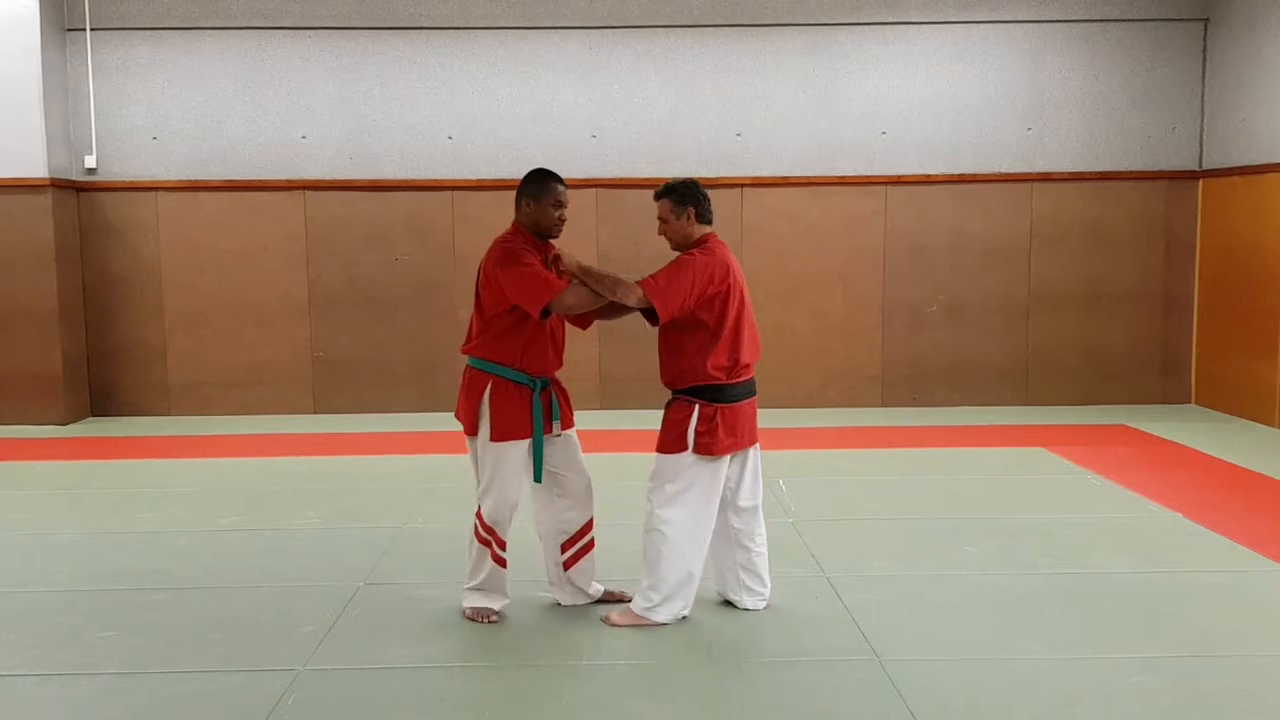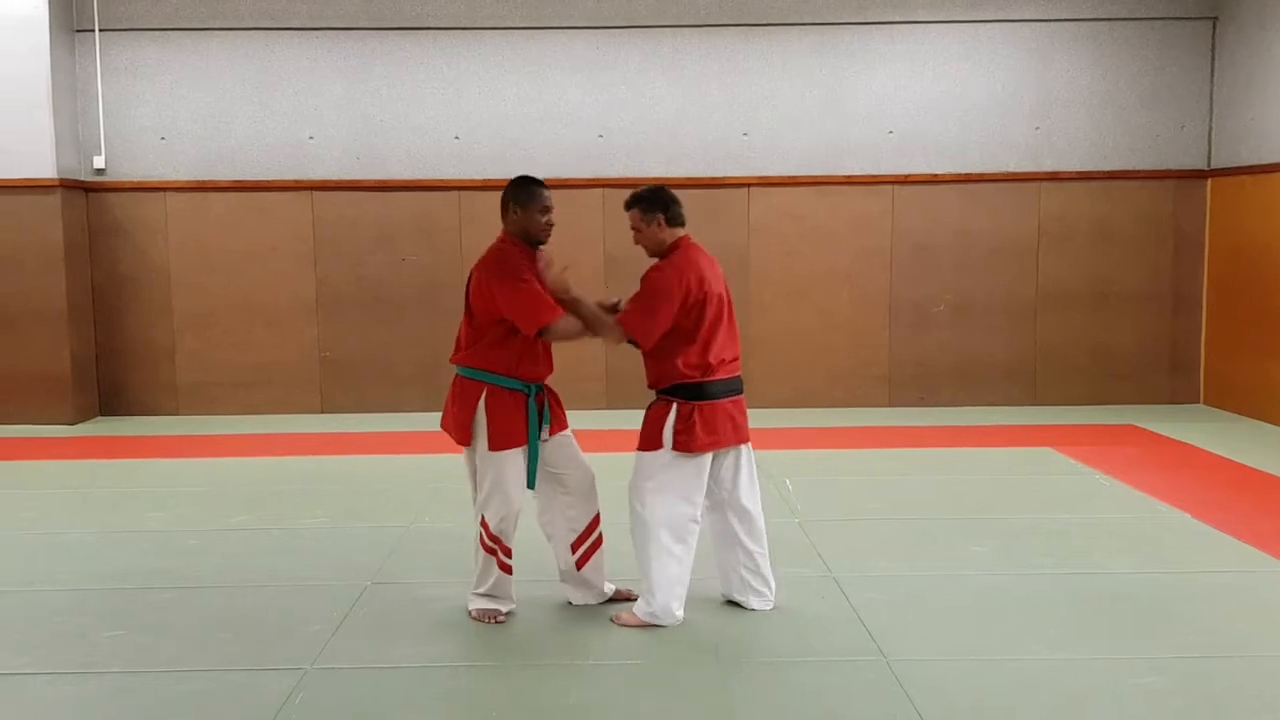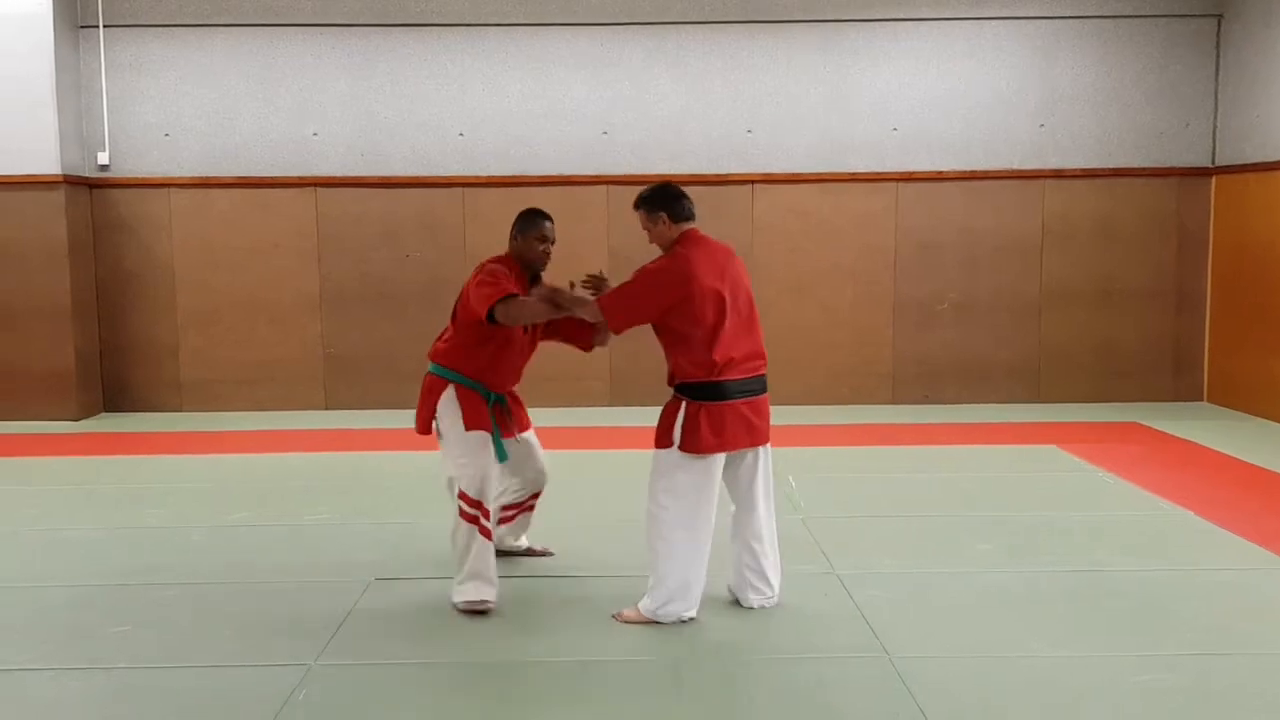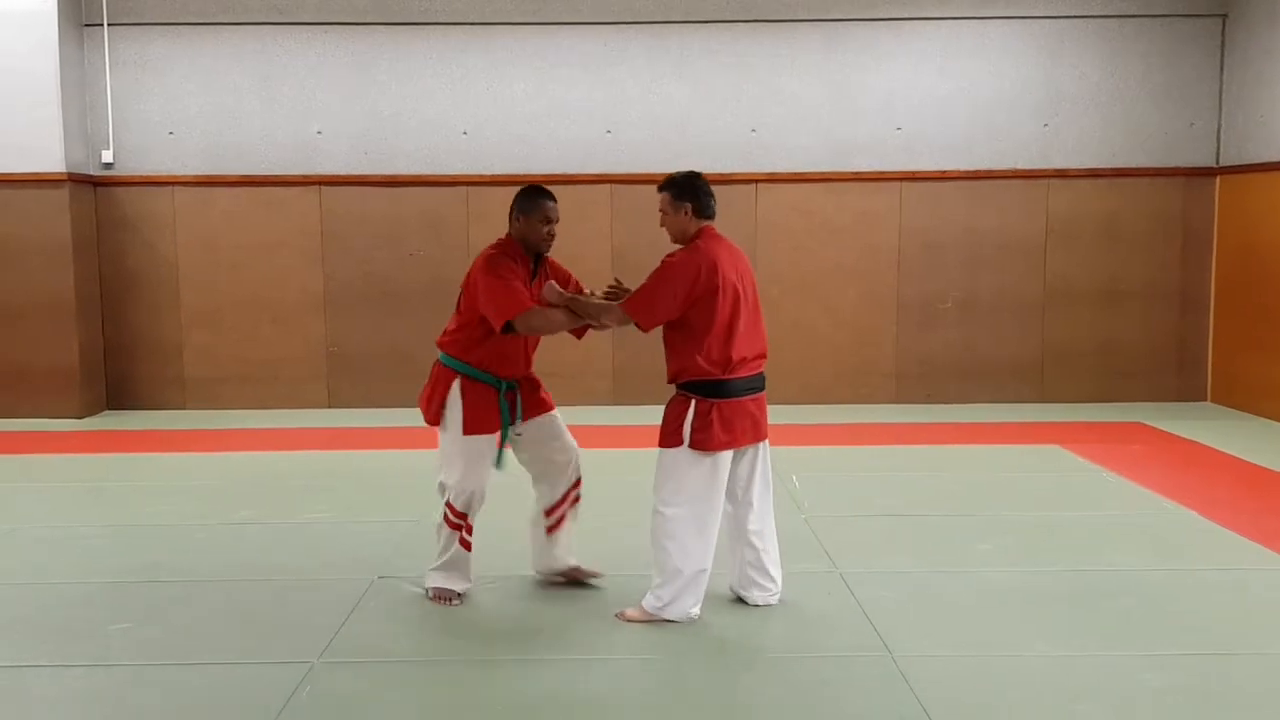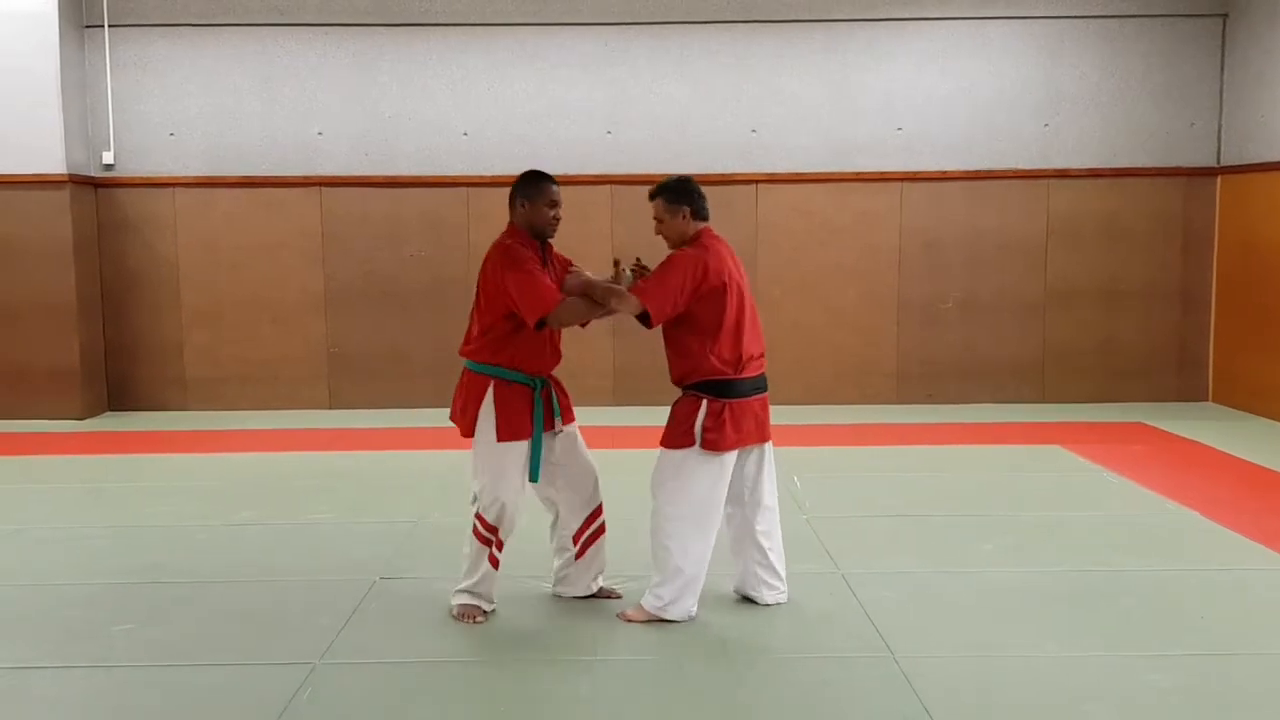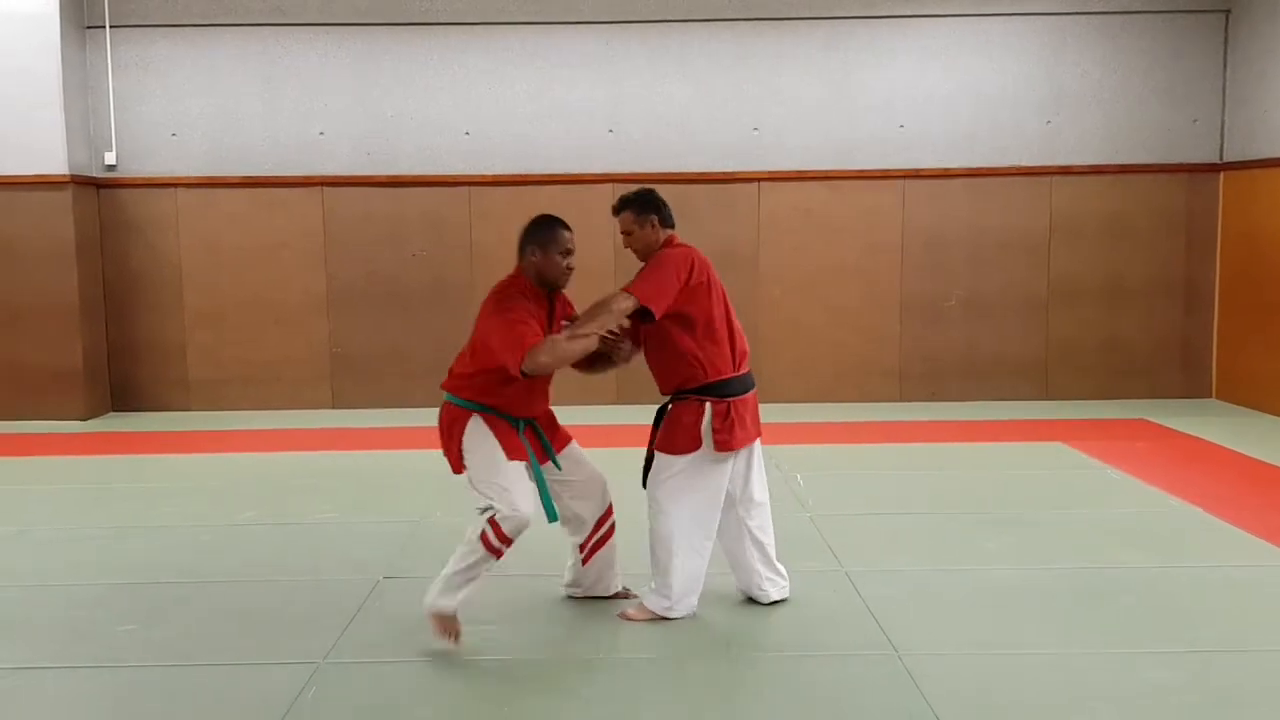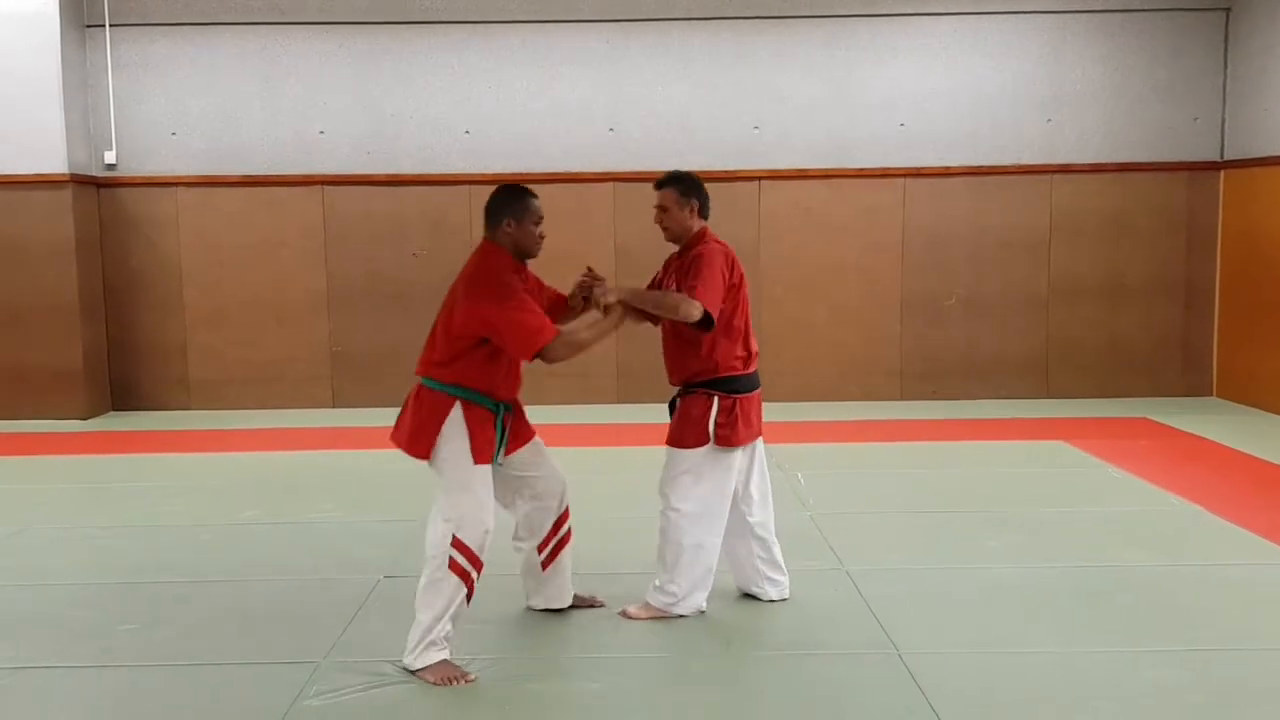
dt=0.5s
person 1, frame 1
left shoulder: (549, 257)
right shoulder: (508, 253)
left elbow: (589, 310)
right elbow: (564, 301)
left hip: (542, 392)
right hip: (499, 393)
left knee: (570, 489)
right knee: (499, 496)
left ankle: (576, 587)
right ankle: (482, 592)
person 1, frame 2
left shoulder: (531, 261)
right shoulder: (503, 263)
left elbow: (572, 314)
right elbow: (556, 328)
left hip: (532, 398)
right hip: (490, 399)
left knee: (572, 486)
right knee: (504, 501)
left ankle: (589, 586)
right ankle: (490, 595)
person 1, frame 3
left shoulder: (540, 290)
right shoulder: (492, 274)
left elbow: (593, 336)
right elbow: (508, 313)
left hip: (497, 396)
right hip: (456, 392)
left knee: (531, 471)
right knee: (475, 479)
left ankle: (507, 538)
right ankle: (473, 587)
person 1, frame 4
left shoulder: (548, 270)
right shoulder: (494, 264)
left elbow: (584, 314)
right elbow: (528, 322)
right wrist: (589, 312)
left hip: (516, 386)
right hip: (469, 385)
left knee: (562, 462)
right knee: (466, 487)
left ankle: (554, 558)
right ankle: (449, 577)
person 1, frame 5
left shoulder: (549, 257)
right shoulder: (509, 255)
left elbow: (585, 301)
right elbow: (558, 314)
left hip: (539, 390)
right hip: (498, 392)
left knee: (578, 483)
right knee: (498, 499)
left ankle: (578, 581)
right ankle: (472, 594)
person 1, frame 6
left shoulder: (555, 300)
right shoulder: (508, 303)
left elbow: (587, 362)
right elbow: (536, 361)
left wrist: (615, 349)
right wrist: (595, 337)
left hip: (530, 417)
right hip: (481, 420)
left knee: (590, 489)
right knee: (514, 508)
left ankle: (591, 581)
right ankle: (443, 599)
person 1, frame 7
left shoulder: (511, 270)
right shoulder: (489, 281)
left elbow: (554, 311)
right elbow: (552, 347)
left wrist: (580, 300)
right wrist: (609, 323)
left hip: (494, 410)
right hip: (454, 415)
left knee: (546, 490)
right knee: (467, 523)
left ankle: (551, 593)
right ankle: (425, 650)
person 2, frame 1
left shoulder: (701, 263)
right shoulder: (717, 259)
left elbow: (634, 294)
right elbow: (660, 306)
left wrist: (578, 269)
left hip: (705, 408)
right hip: (733, 401)
left knee: (674, 506)
right knee: (738, 504)
left ankle: (656, 605)
right ankle: (749, 591)
person 2, frame 2
left shoulder: (671, 272)
right shoulder: (701, 260)
left elbow: (619, 334)
right elbow: (660, 321)
left wrist: (564, 293)
right wrist: (608, 308)
left hip: (689, 406)
right hip: (726, 399)
left knee: (660, 504)
right knee: (737, 501)
left ankle: (660, 605)
right ankle: (754, 590)
person 2, frame 3
left shoulder: (667, 270)
right shoulder: (727, 256)
left elbow: (596, 312)
left wrist: (552, 294)
right wrist: (613, 290)
left hip: (703, 405)
right hip: (751, 396)
left knee: (676, 504)
right knee: (753, 500)
left ankle: (669, 602)
right ankle: (757, 589)
person 2, frame 4
left shoulder: (687, 262)
right shoulder: (733, 255)
left elbow: (622, 316)
left wrist: (564, 298)
right wrist: (636, 297)
left hip: (707, 404)
right hip: (747, 396)
left knee: (682, 505)
right knee: (749, 500)
left ankle: (671, 602)
right ankle: (760, 586)
person 2, frame 5
left shoulder: (691, 260)
right shoulder: (719, 254)
left elbow: (629, 305)
left wrist: (585, 284)
right wrist: (651, 282)
left hip: (714, 404)
right hip: (748, 396)
left knee: (680, 502)
right knee: (752, 499)
left ankle: (669, 601)
right ankle: (766, 585)
person 2, frame 6
left shoulder: (673, 261)
right shoulder: (672, 266)
left elbow: (622, 305)
right elbow: (641, 331)
left wrist: (565, 333)
left hip: (708, 406)
right hip: (730, 398)
left knee: (674, 501)
right knee: (743, 498)
left ankle: (669, 600)
right ankle: (767, 583)
person 2, frame 7
left shoulder: (711, 256)
right shoulder: (679, 261)
left elbow: (690, 309)
right elbow: (650, 311)
left wrist: (622, 294)
right wrist: (612, 295)
left hip: (717, 401)
right hip: (729, 397)
left knee: (687, 498)
right knee: (745, 497)
left ankle: (675, 597)
right ankle: (767, 582)
